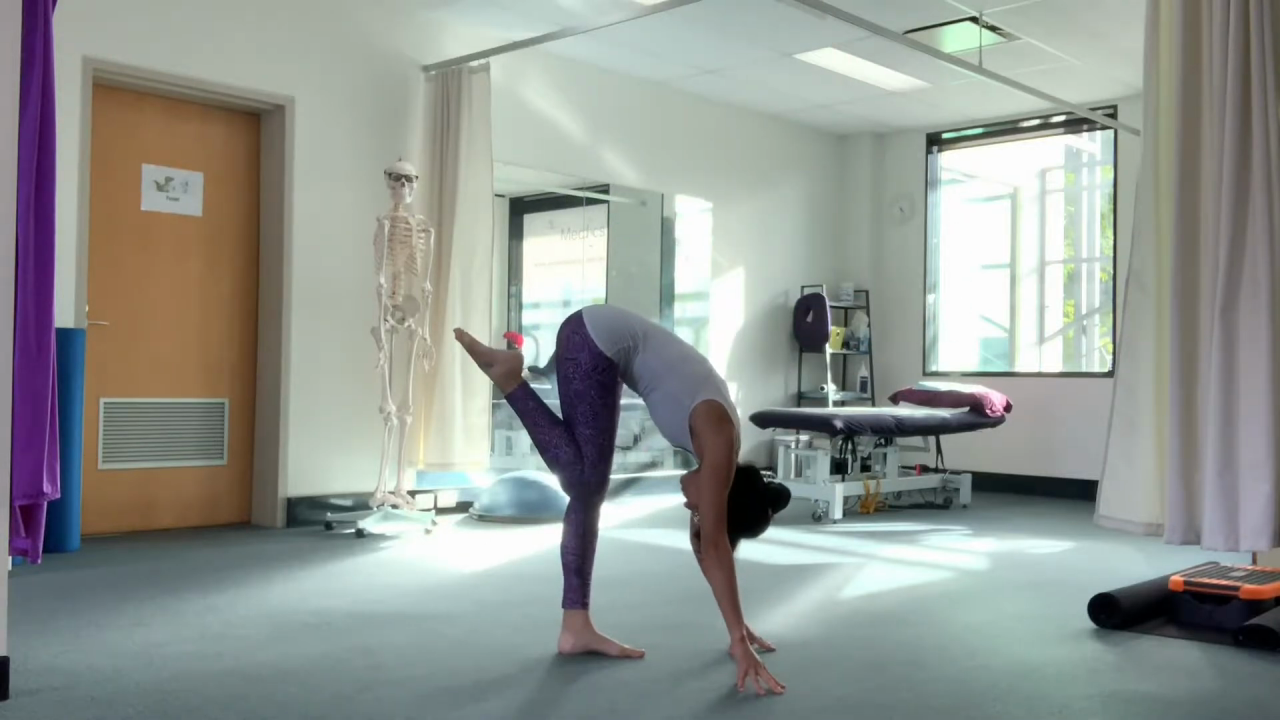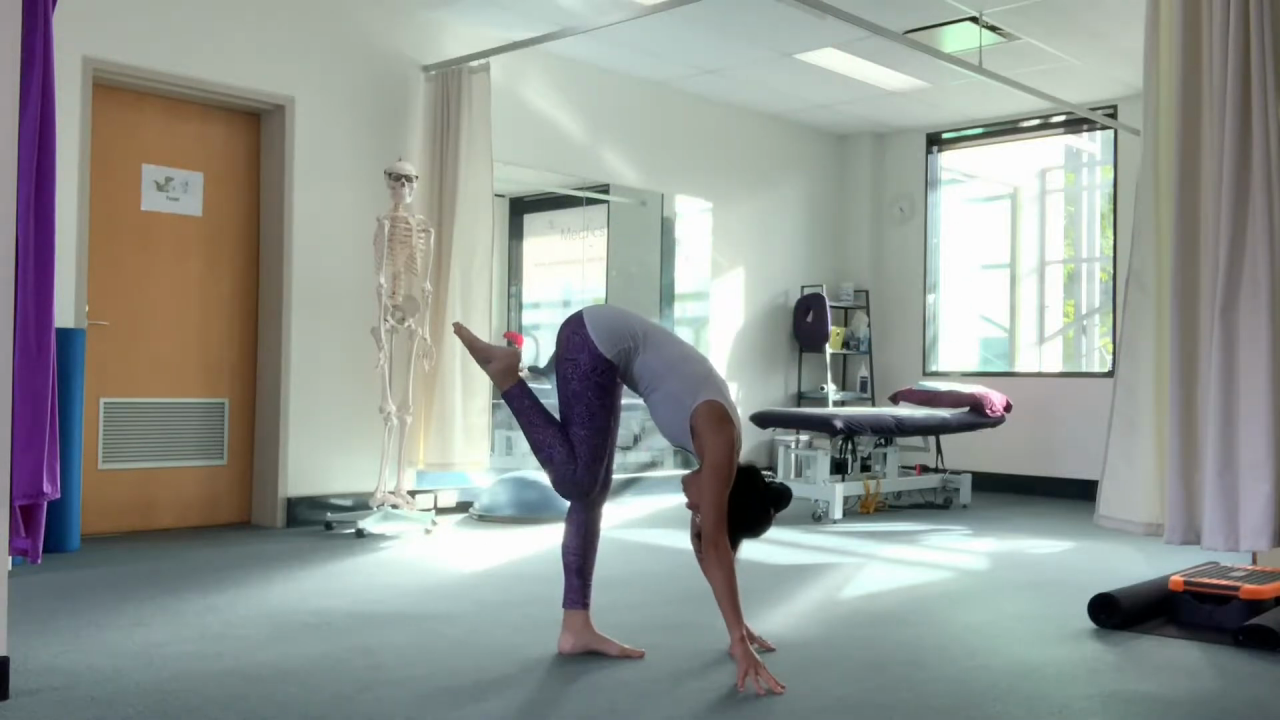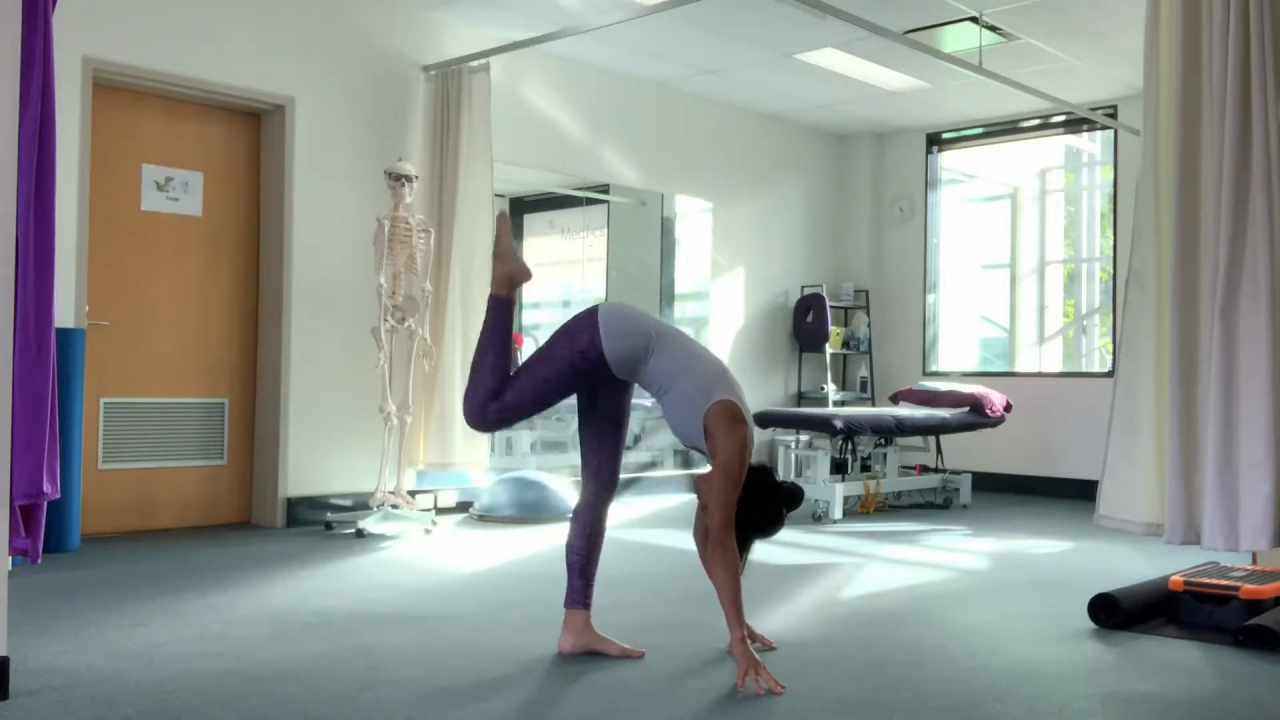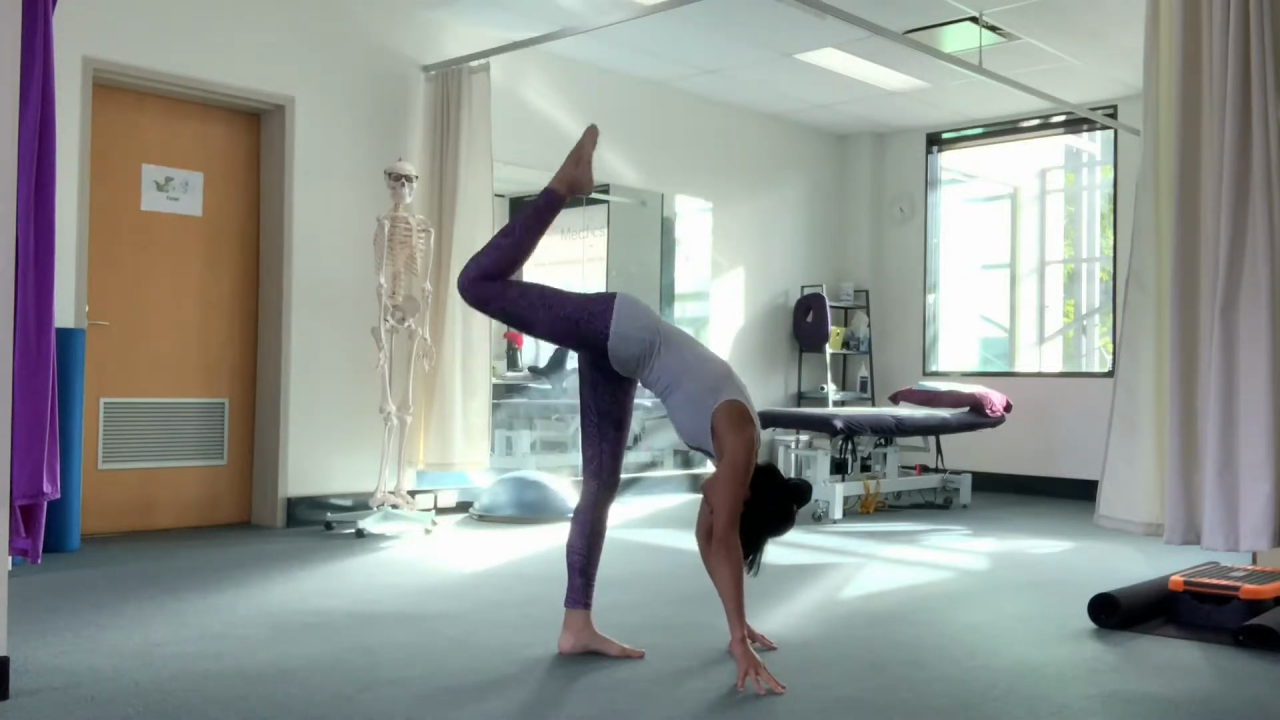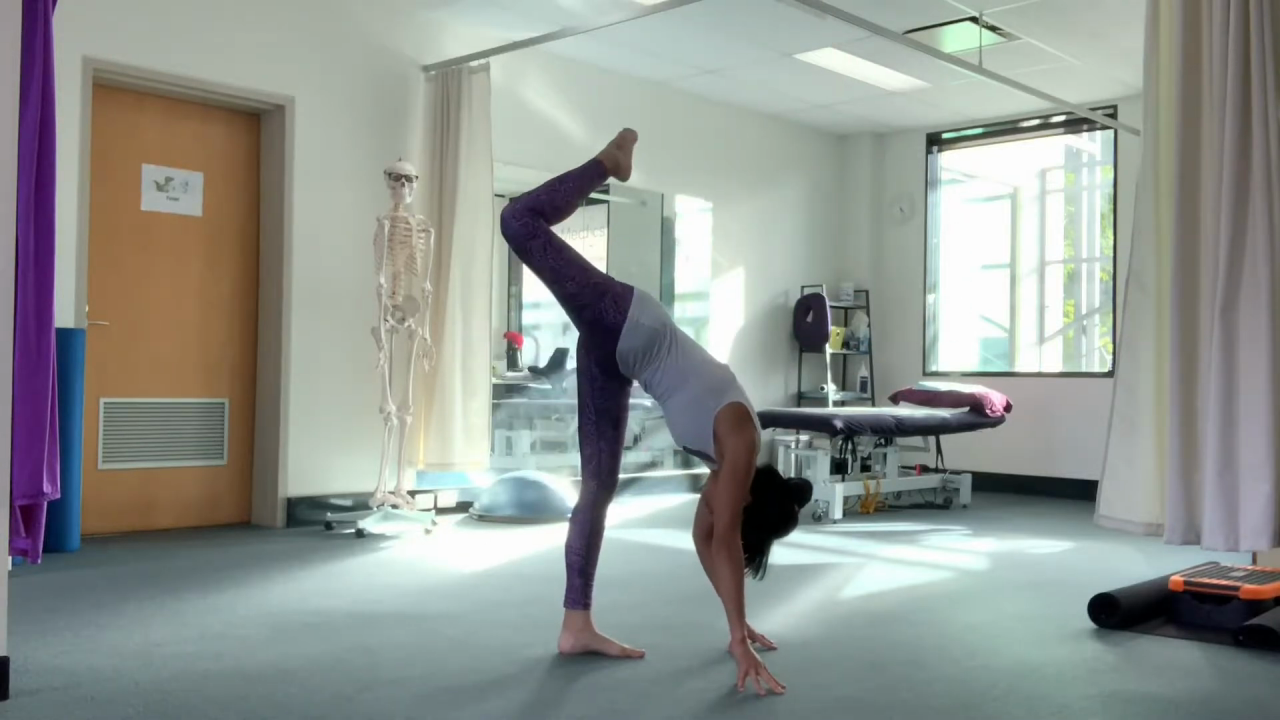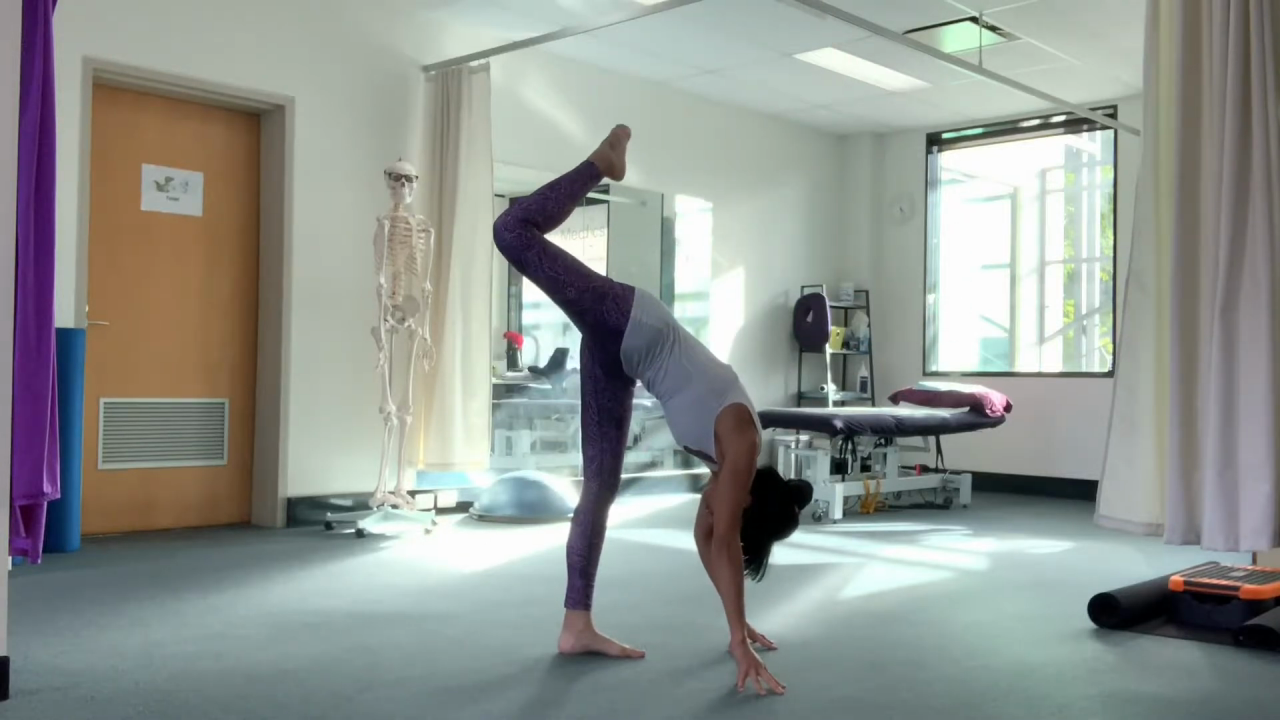
dt=0.2s
person 1, frame 1
left shoulder: (717, 438)
right shoulder: (719, 438)
left elbow: (708, 542)
right elbow: (713, 544)
left wrist: (737, 628)
right wrist: (740, 640)
left hip: (605, 345)
right hip: (596, 337)
left knee: (589, 490)
right knee: (585, 481)
left ankle: (576, 627)
right ankle: (510, 377)
person 1, frame 2
left shoulder: (718, 437)
right shoulder: (719, 440)
left elbow: (706, 540)
right elbow: (713, 543)
left wrist: (736, 630)
right wrist: (739, 638)
left hip: (606, 350)
right hip: (596, 337)
left knee: (591, 491)
right knee: (577, 481)
left ankle: (577, 629)
person 1, frame 3
left shoulder: (730, 453)
right shoulder: (731, 443)
left elbow: (711, 542)
right elbow: (719, 544)
left wrist: (737, 624)
right wrist: (740, 639)
left hip: (616, 356)
right hip: (609, 336)
left knee: (599, 492)
right knee: (486, 412)
left ankle: (578, 628)
person 1, frame 4
left shoulder: (734, 442)
right shoulder: (737, 442)
left elbow: (715, 540)
right elbow: (723, 540)
left wrist: (736, 624)
right wrist: (737, 637)
left hip: (618, 353)
right hip: (617, 330)
left knee: (600, 490)
right knee: (478, 285)
left ankle: (577, 627)
person 1, frame 5
left shoulder: (729, 449)
right shoulder: (739, 444)
left elbow: (710, 540)
right elbow: (723, 542)
left wrist: (737, 628)
right wrist: (739, 640)
left hip: (620, 351)
right hip: (623, 328)
left knee: (598, 489)
right knee: (519, 222)
left ankle: (577, 628)
person 1, frame 6
left shoulder: (730, 447)
right shoulder: (739, 442)
left elbow: (709, 540)
right elbow: (722, 545)
left wrist: (738, 626)
right wrist: (741, 644)
left hip: (622, 350)
right hip: (626, 328)
left knee: (600, 489)
right knee: (512, 233)
left ankle: (578, 627)
